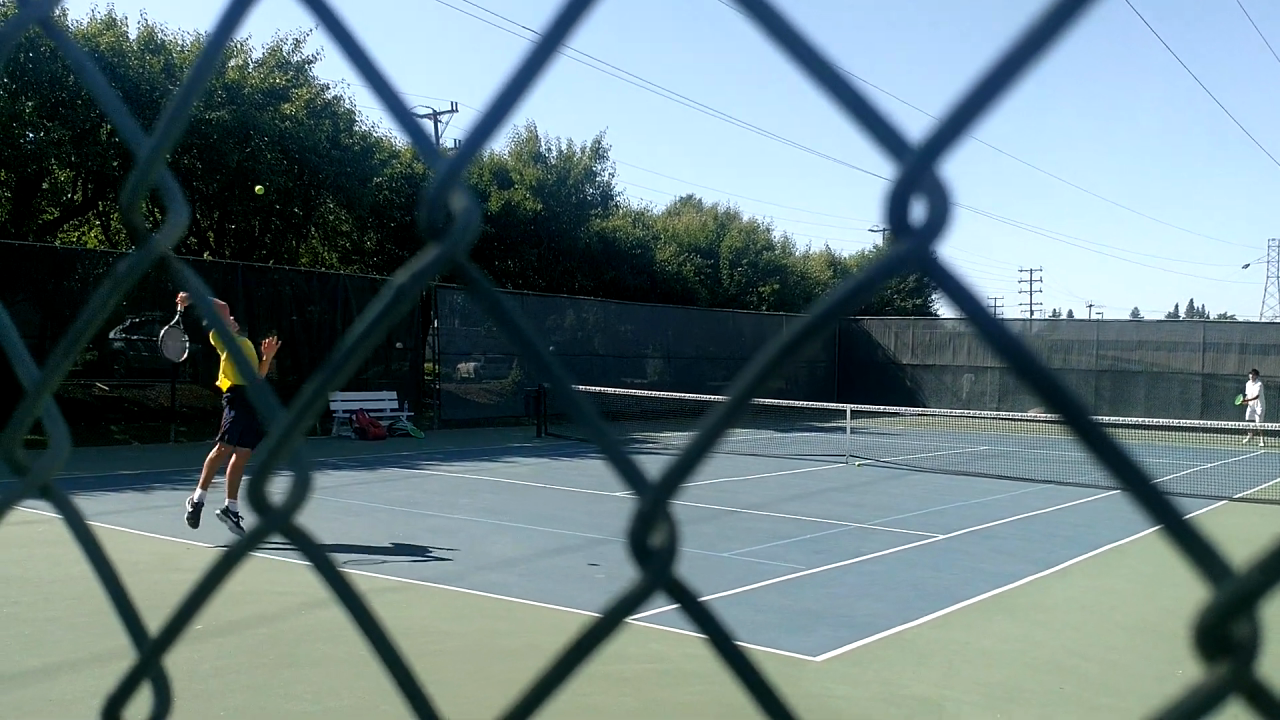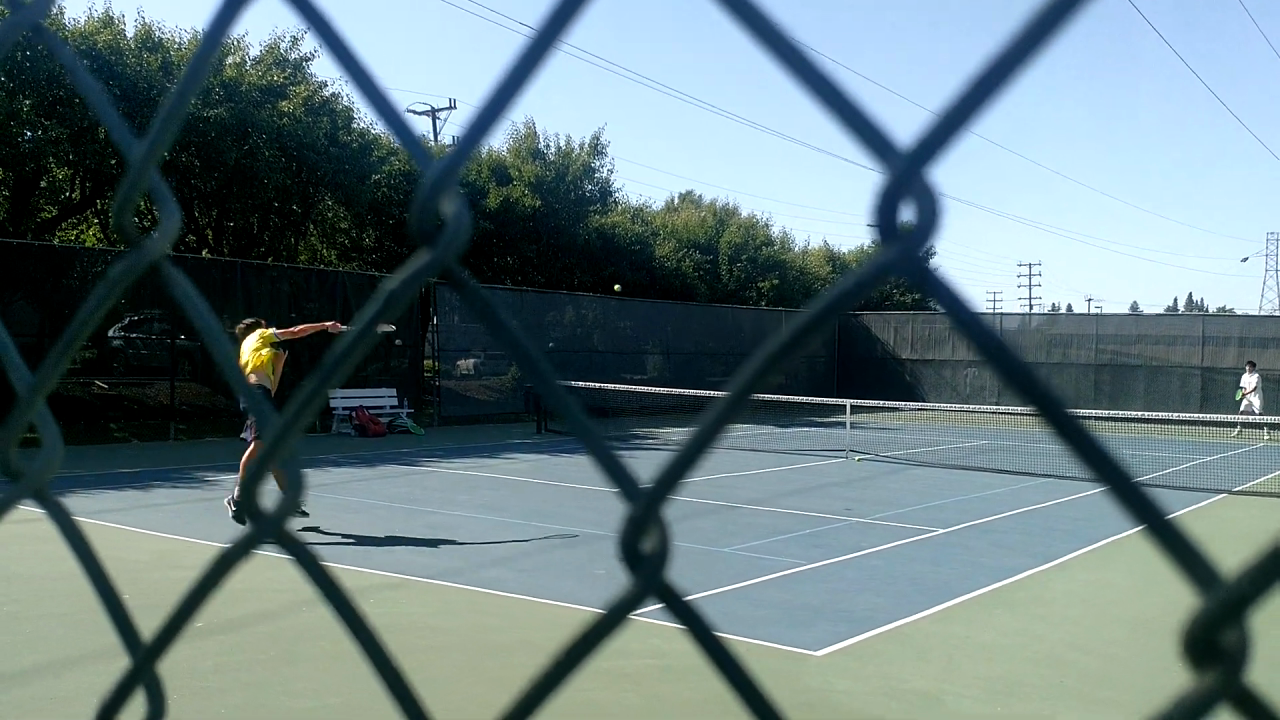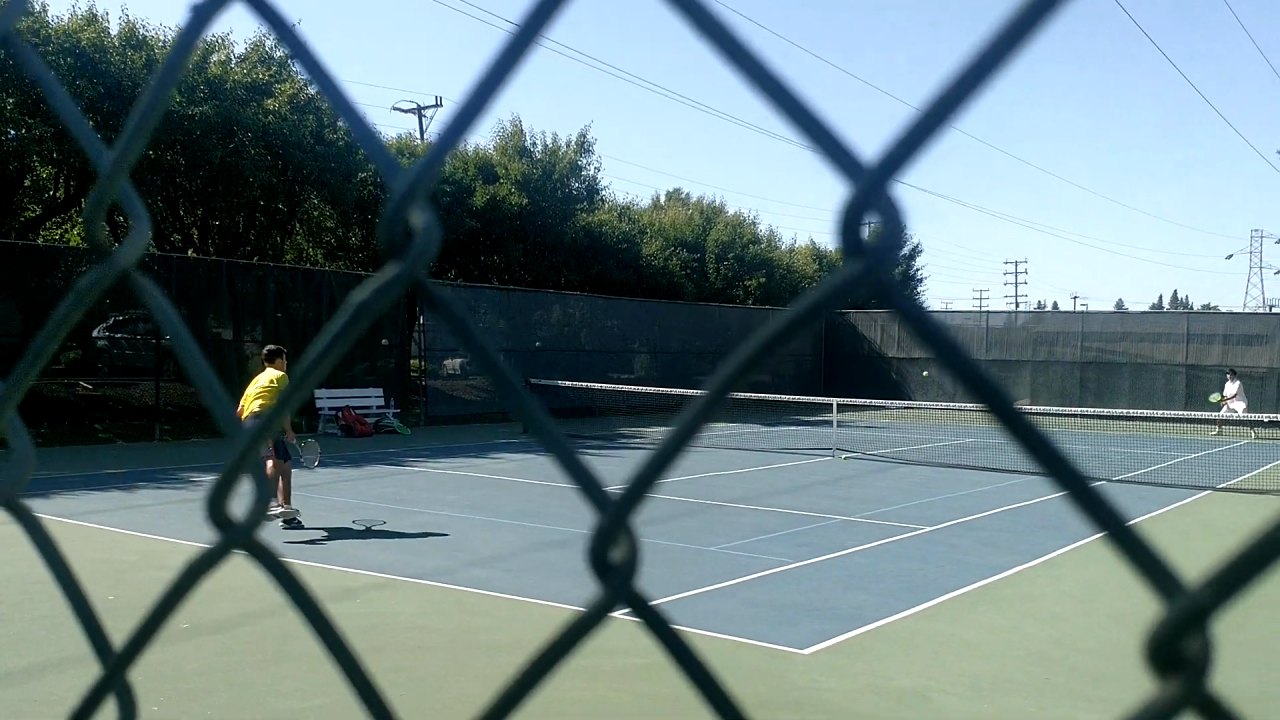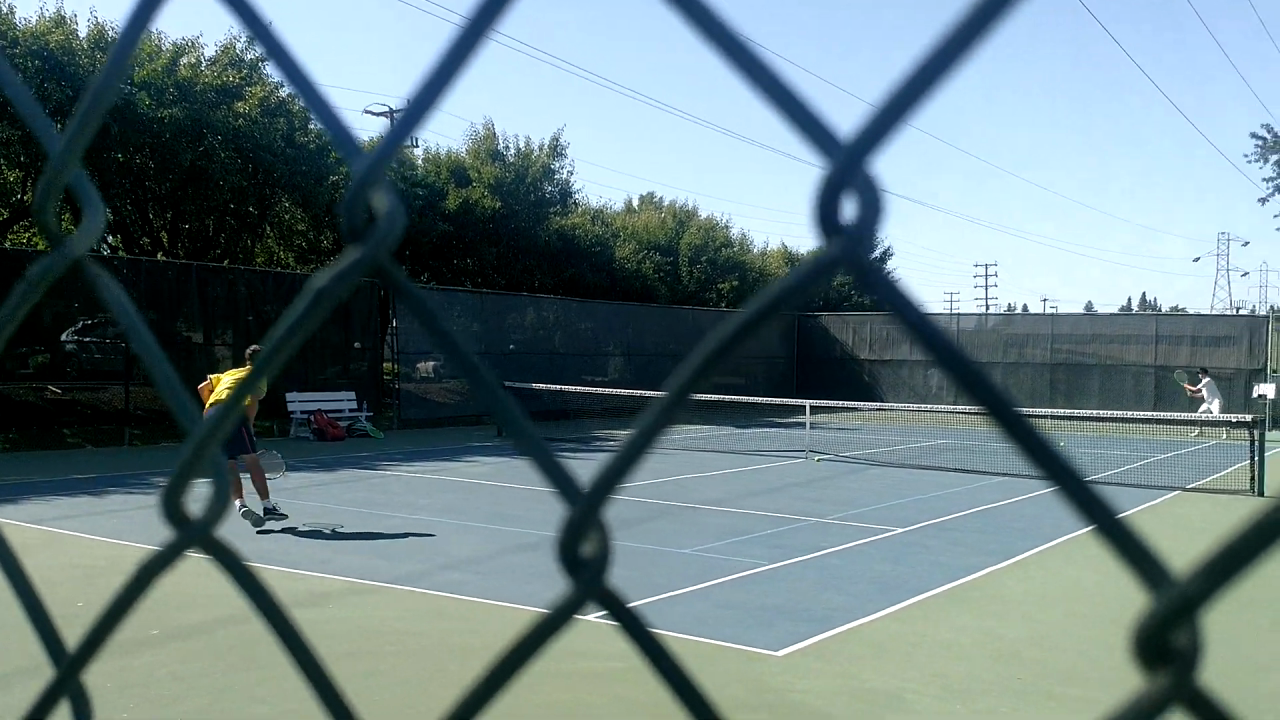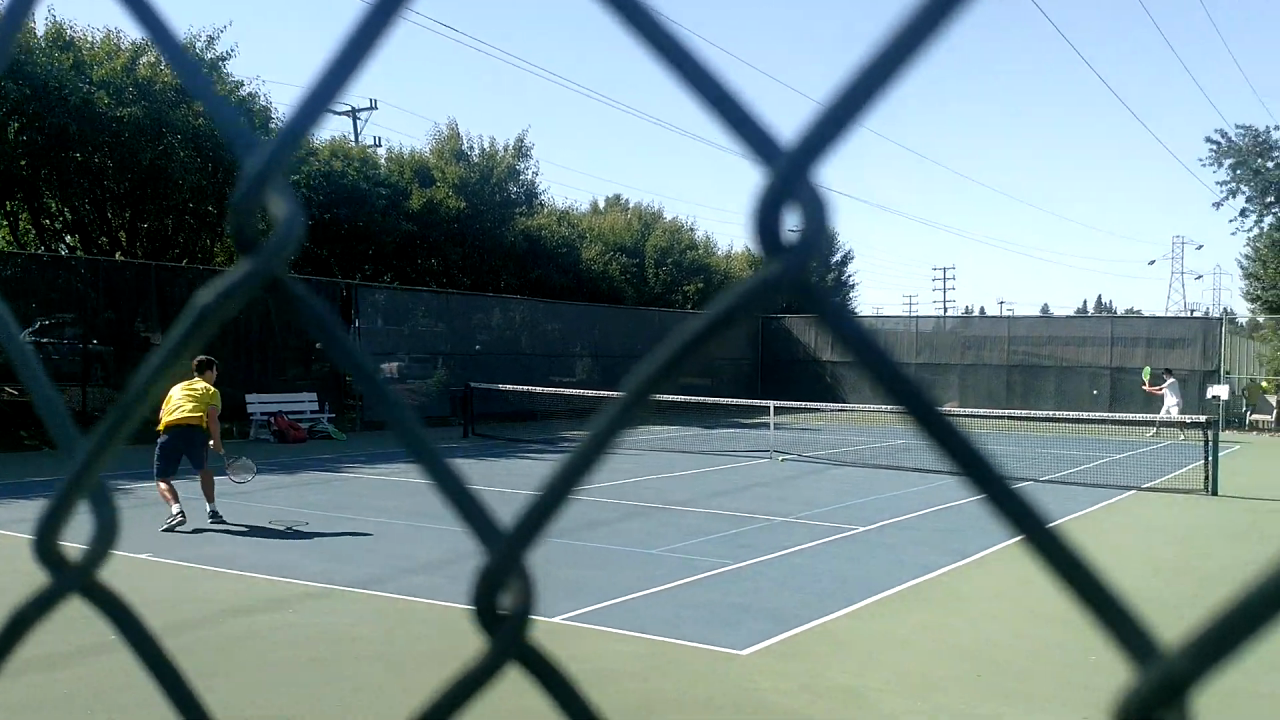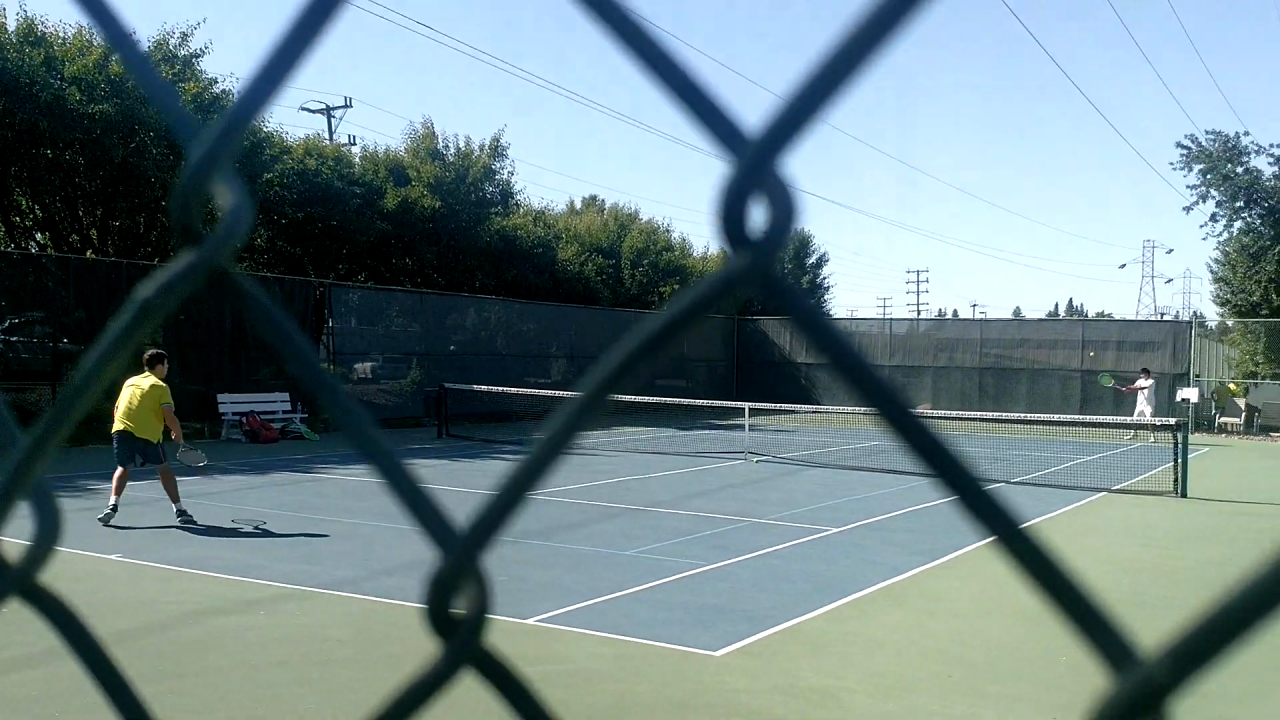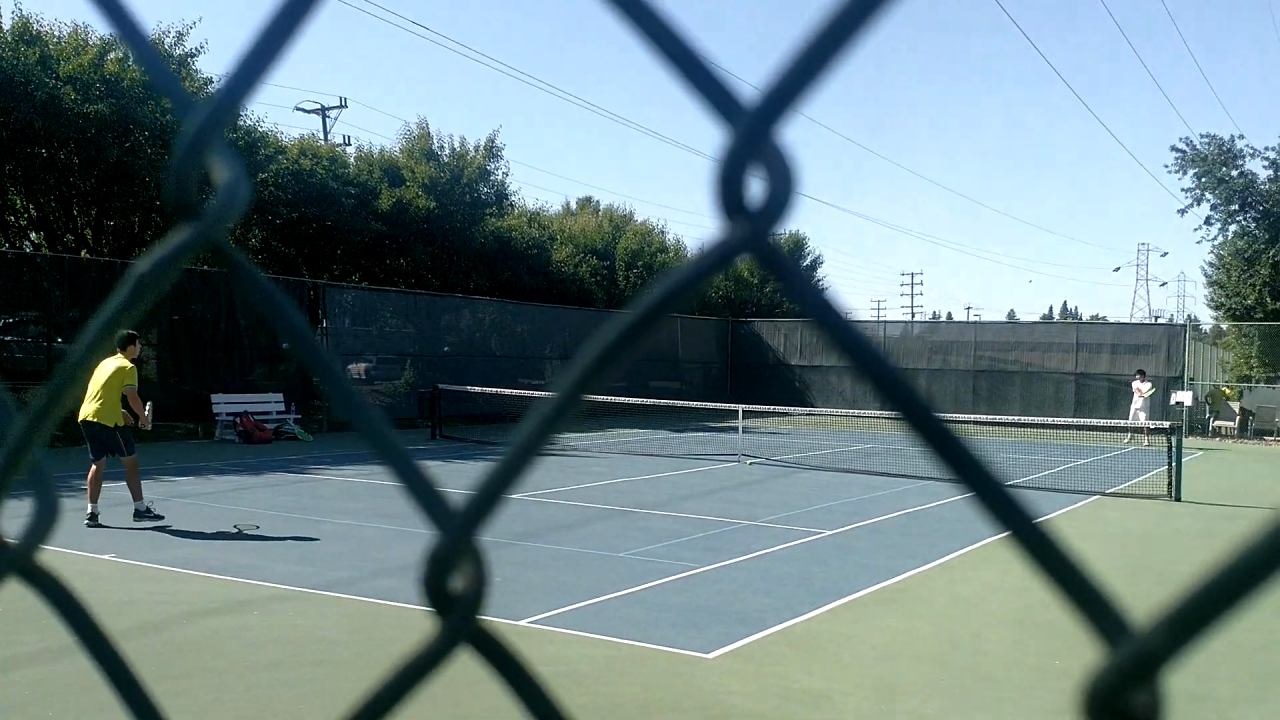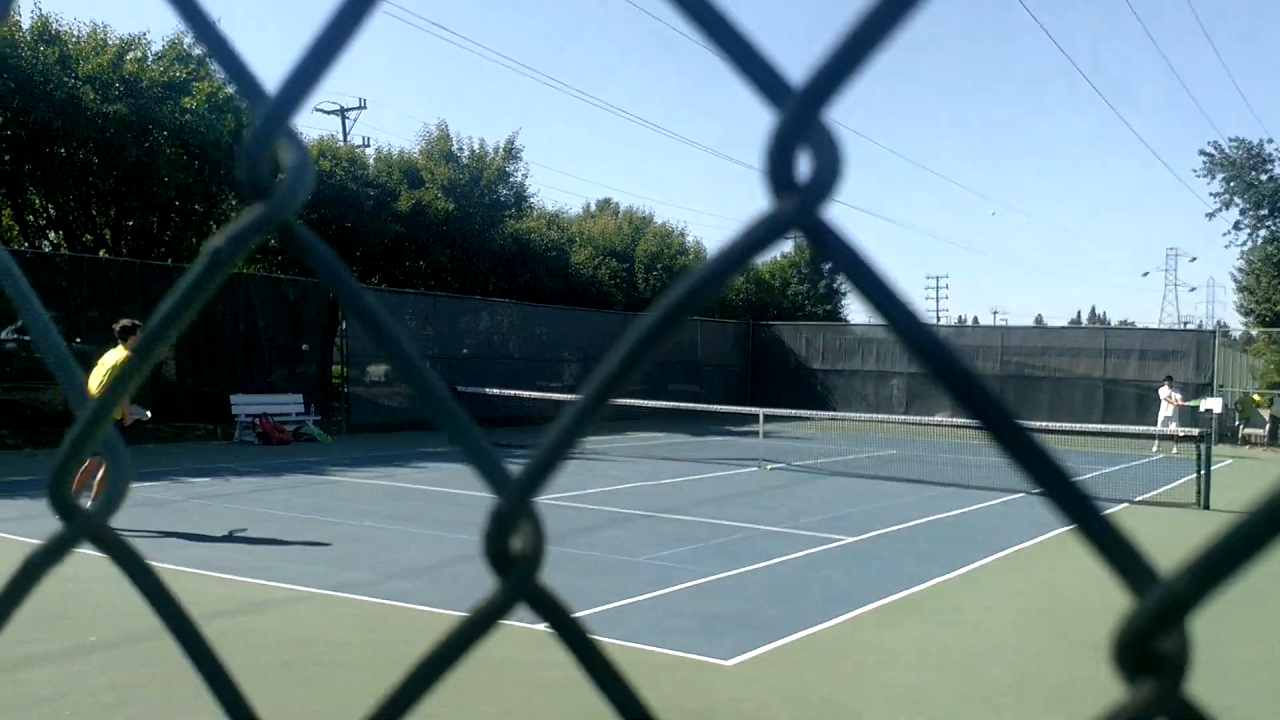
dt=0.2s
person 1, frame 1
left shoulder: (244, 343)
right shoulder: (222, 337)
left elbow: (259, 374)
right elbow: (223, 308)
left wrist: (268, 357)
right wrist: (192, 299)
left hip: (253, 398)
right hip: (238, 395)
left knee: (242, 454)
right knee: (225, 448)
left ankle: (230, 508)
right ankle: (198, 498)
person 1, frame 2
left shoulder: (249, 350)
right shoulder: (257, 337)
right elbow: (295, 332)
left wrist: (278, 363)
right wrist: (325, 326)
left hip: (262, 394)
right hip: (257, 392)
right knee: (259, 444)
right ankle: (237, 496)
person 1, frame 3
left shoulder: (258, 379)
right shoulder: (280, 376)
left elbow: (239, 412)
right wrist: (289, 430)
left hip: (250, 422)
right hip: (260, 421)
left knee: (285, 467)
right knee: (275, 462)
left ankle: (286, 513)
right ankle: (272, 504)
person 1, frame 4
left shoulder: (229, 374)
left elbow: (202, 389)
right elbow: (253, 401)
right wrist: (249, 425)
left hip: (211, 415)
left knee: (230, 466)
right knee: (252, 461)
left ankle: (241, 506)
right ankle: (268, 507)
person 1, frame 5
left shoulder: (176, 387)
right shoulder: (211, 391)
left elbow: (161, 415)
right elbow: (213, 419)
right wrist: (217, 443)
left hip: (169, 431)
right hip: (194, 431)
left knee: (162, 481)
right knee: (204, 470)
left ankle: (176, 511)
right ankle: (213, 511)
person 1, frame 6
left shoulder: (129, 382)
right shoulder: (160, 387)
left elbow: (116, 410)
right elbow: (170, 417)
right wrist: (178, 435)
left hip: (121, 432)
right hip: (147, 435)
left knee: (123, 468)
right knee: (164, 469)
left ankle: (112, 505)
right ankle: (180, 510)
person 1, frame 7
left shoulder: (105, 363)
right shoulder: (128, 367)
right elbow: (133, 398)
right wrist: (144, 418)
left hip: (87, 419)
right hip: (108, 421)
left knee: (98, 464)
right knee: (131, 462)
left ankle: (92, 512)
right ankle: (140, 509)
person 1, frame 8
left shoulder: (109, 354)
right shoulder: (127, 357)
left wrist: (121, 409)
right wrist: (127, 413)
left knee: (94, 461)
right ankle: (92, 507)
